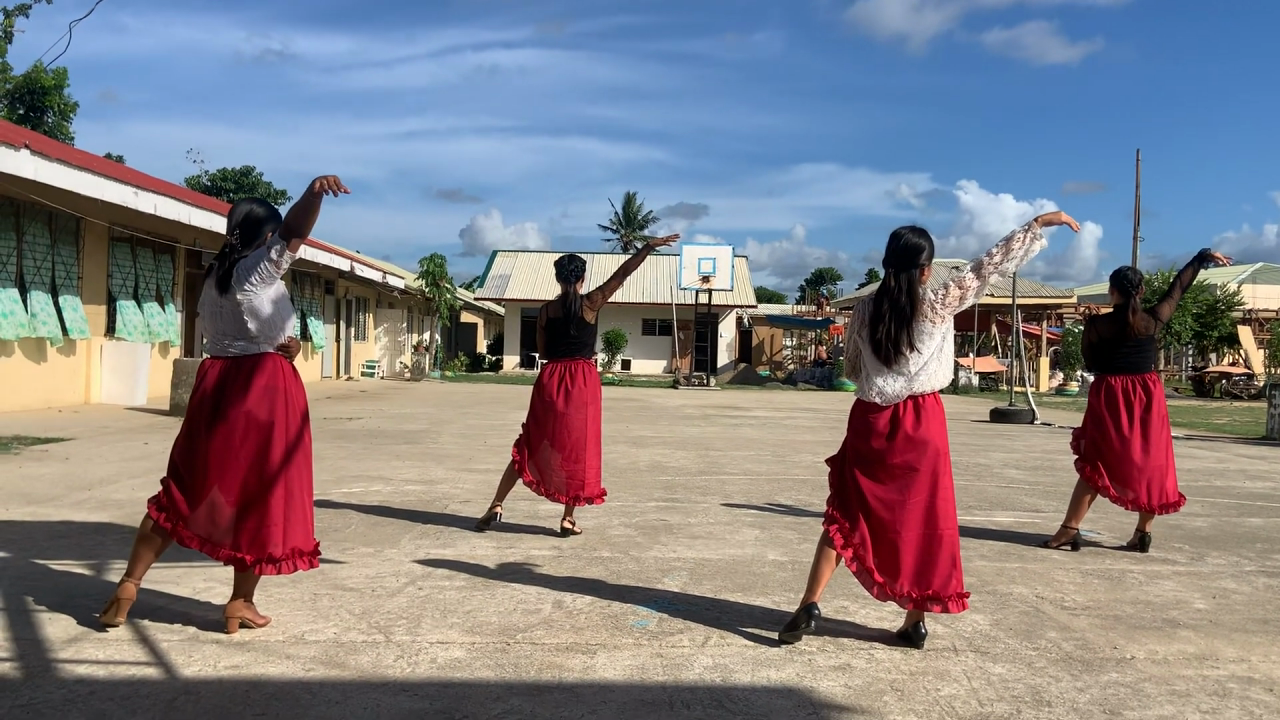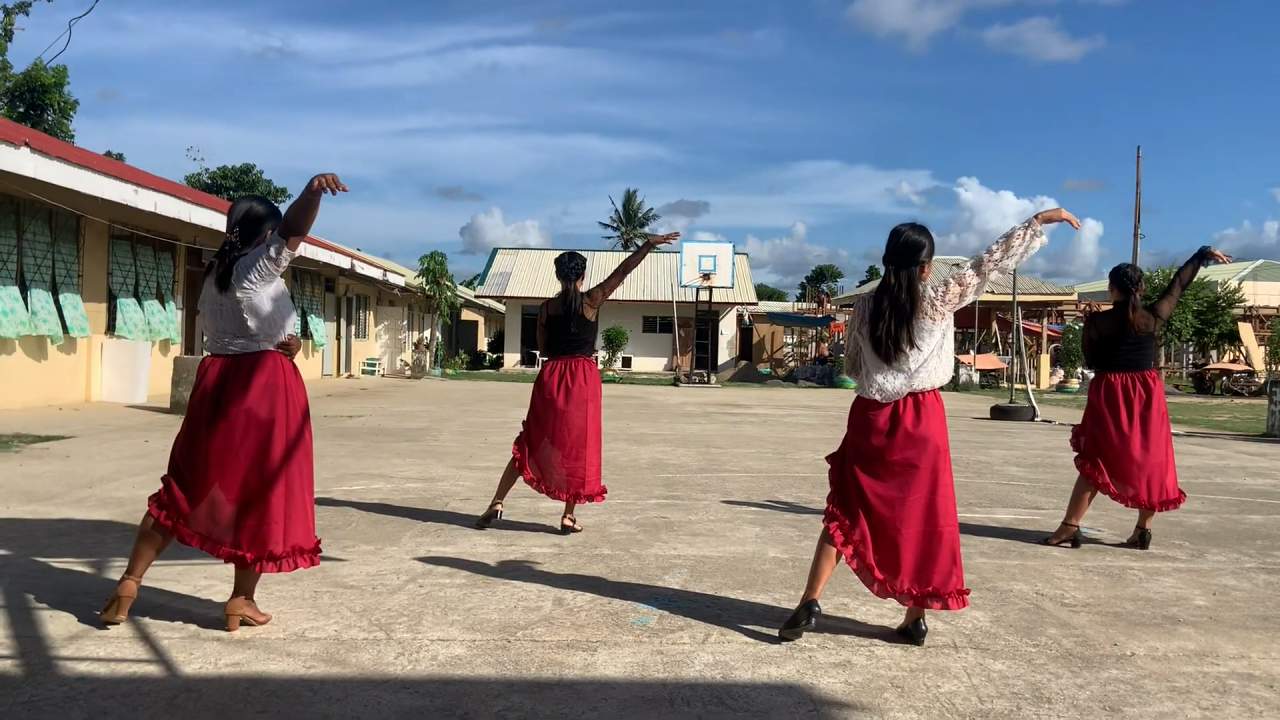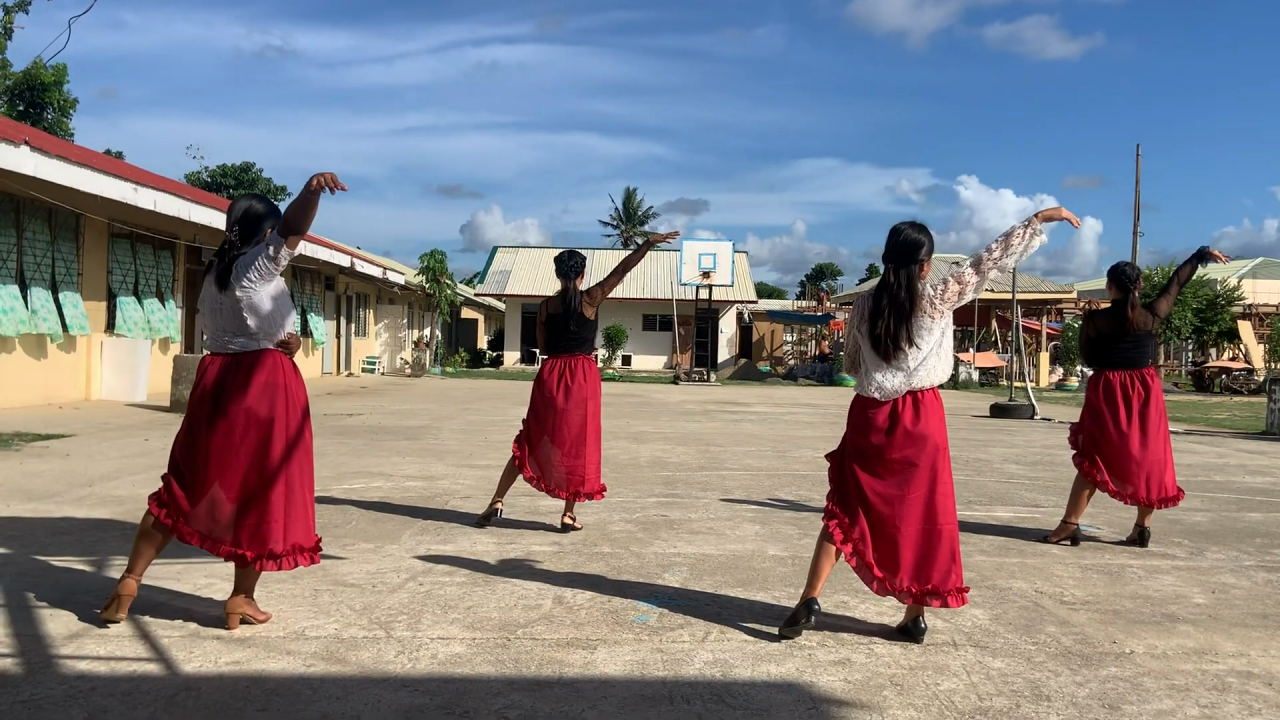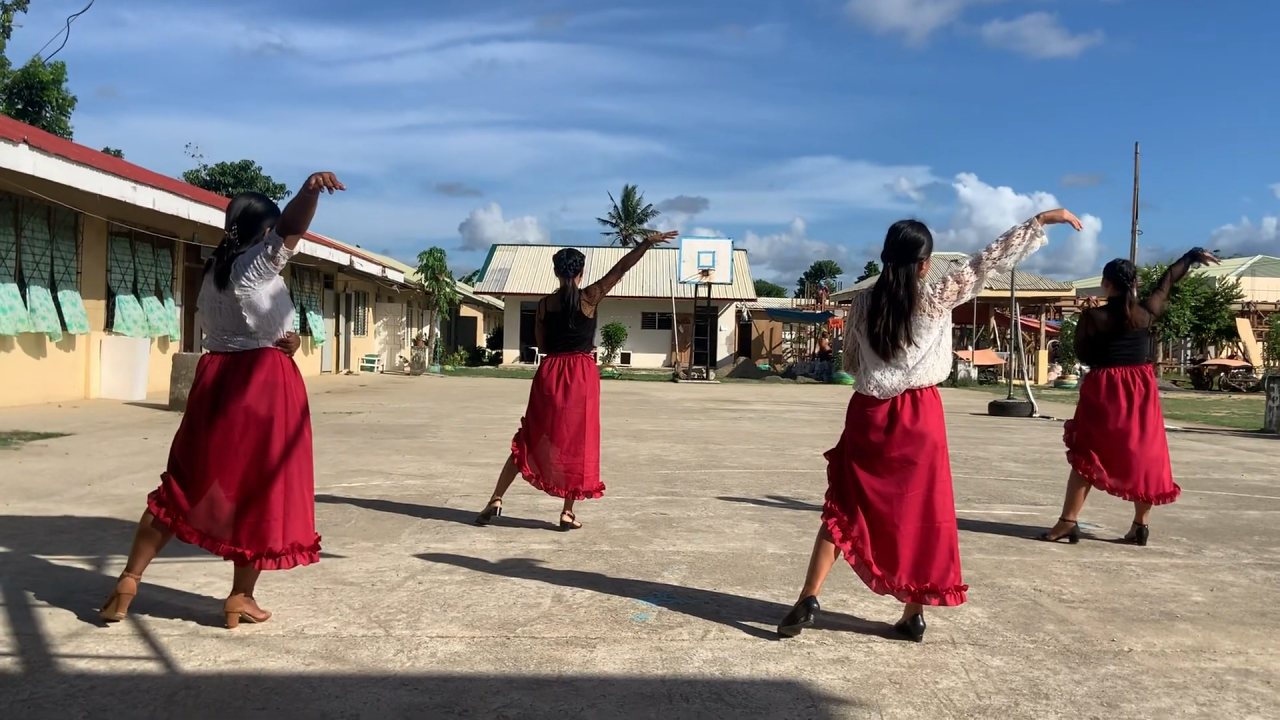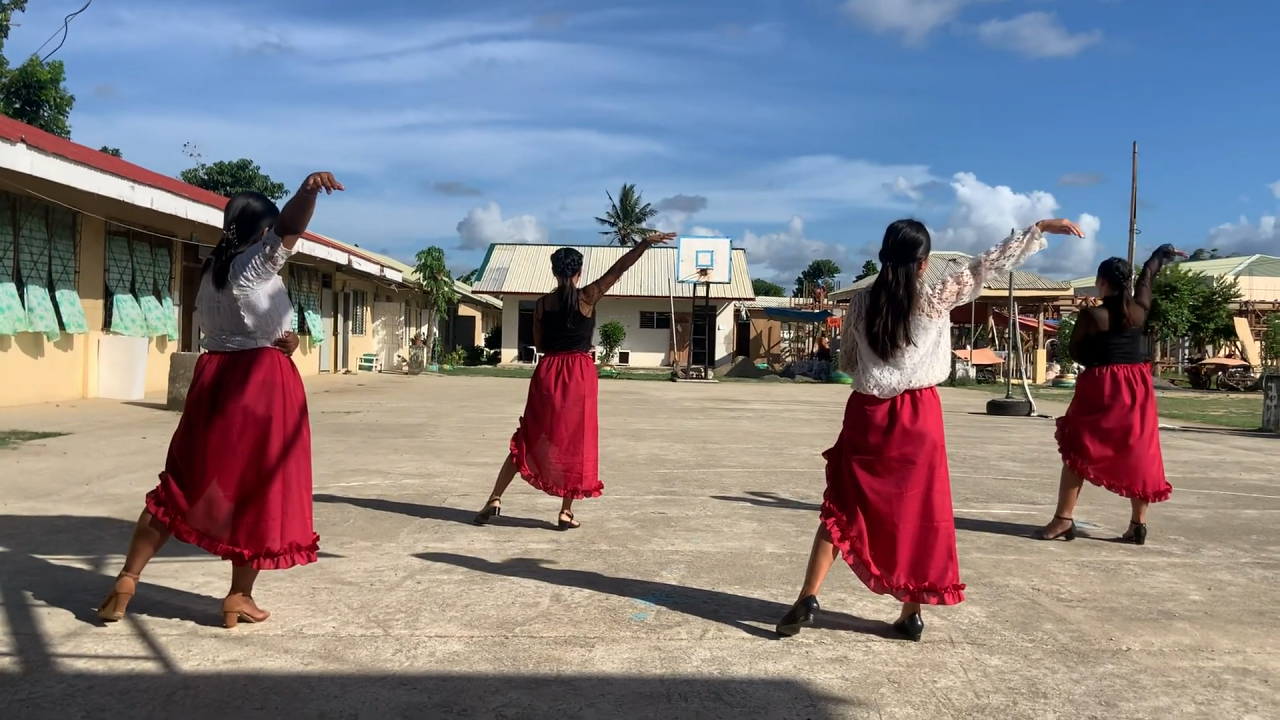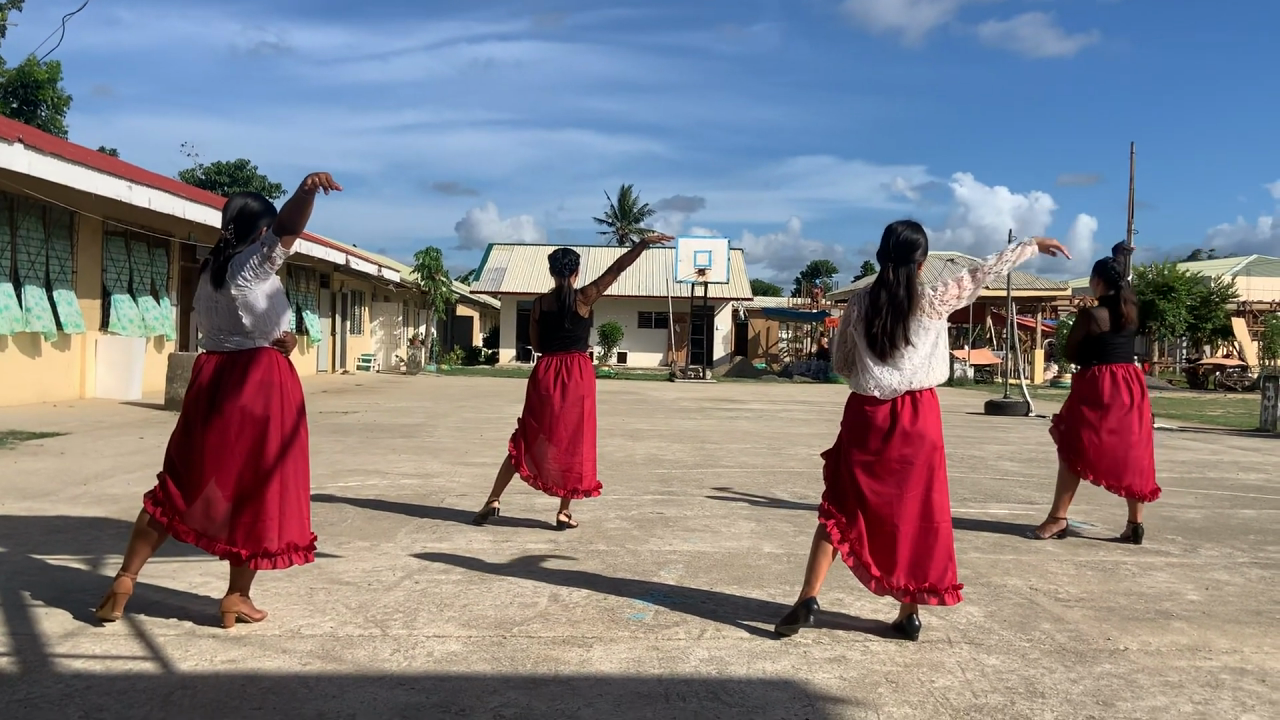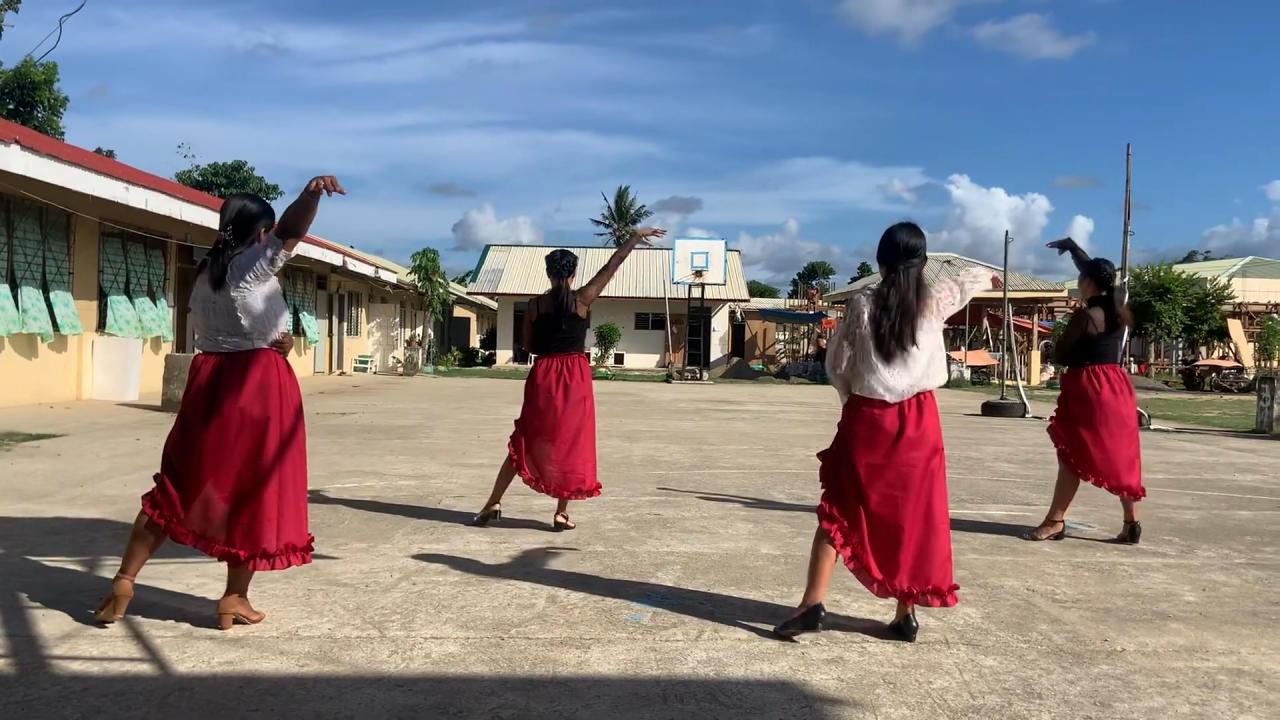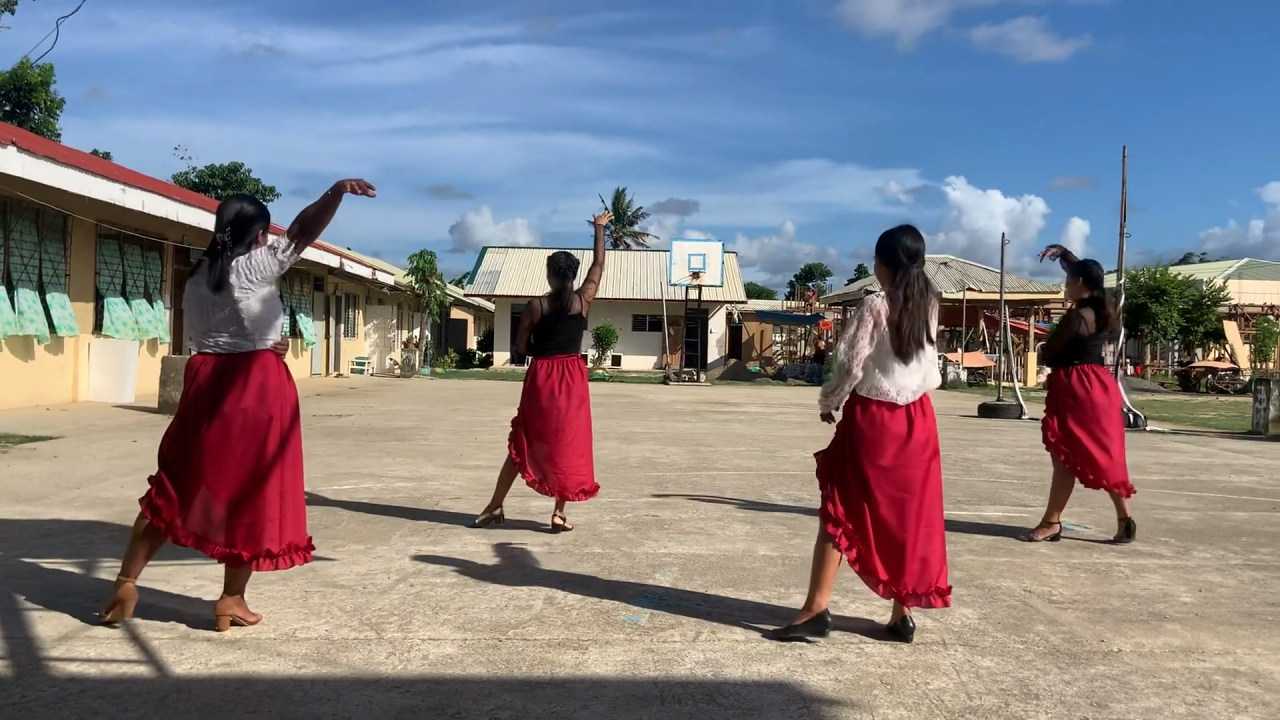
dt=0.1s
person 1, frame 1
left shoulder: (214, 277)
right shoulder: (259, 268)
right elbow: (295, 233)
left wrist: (282, 344)
right wrist: (314, 192)
left hip: (217, 386)
right hip: (263, 391)
left knee: (184, 490)
right knee: (260, 497)
left ankle: (128, 585)
right ankle: (241, 603)
person 1, frame 2
left shoulder: (215, 274)
right shoulder: (259, 266)
right elbow: (294, 231)
left wrist: (283, 342)
right wrist: (312, 191)
left hip: (218, 384)
right hip: (263, 389)
left knee: (186, 488)
right knee: (260, 495)
left ankle: (129, 583)
right ankle: (241, 601)
person 1, frame 3
left shoulder: (215, 273)
right shoulder: (258, 265)
right elbow: (293, 230)
left wrist: (282, 339)
right wrist: (312, 190)
left hip: (218, 383)
right hip: (264, 388)
left knee: (184, 487)
right knee: (261, 494)
left ankle: (129, 582)
right ankle: (241, 599)
person 1, frame 4
left shoulder: (214, 271)
right shoulder: (257, 264)
right elbow: (291, 228)
left wrist: (281, 337)
right wrist: (310, 189)
left hip: (218, 381)
right hip: (263, 387)
left knee: (185, 486)
right knee: (261, 492)
left ankle: (129, 580)
right ankle: (241, 597)
person 1, frame 5
left shoulder: (213, 271)
right shoulder: (256, 264)
right elbow: (290, 229)
left wrist: (280, 337)
right wrist: (308, 189)
left hip: (216, 381)
right hip: (262, 386)
left knee: (183, 486)
right knee: (259, 492)
left ankle: (127, 579)
right ankle: (239, 597)
person 1, frame 6
left shoulder: (211, 271)
right shoulder: (253, 264)
right elbow: (288, 229)
left wrist: (277, 337)
right wrist: (306, 190)
left hip: (214, 380)
right hip: (259, 386)
left knee: (181, 486)
right knee: (256, 492)
left ankle: (124, 580)
right ankle: (237, 597)
person 1, frame 7
left shoulder: (206, 272)
right shoulder: (251, 265)
right elbow: (289, 232)
right wrist: (313, 191)
left hip: (210, 384)
right hip: (260, 388)
left knee: (178, 486)
right knee: (254, 495)
left ankle: (121, 584)
right ankle: (233, 599)
person 1, frame 8
left shoulder: (197, 276)
right shoulder: (254, 267)
right elbow: (302, 232)
right wrist: (337, 191)
left hip: (205, 382)
right hip: (254, 387)
left knee: (173, 487)
right knee: (251, 495)
left ankle: (126, 583)
right ankle: (232, 600)
person 2, frame 1
left shoulder: (865, 309)
right shoulder: (938, 304)
left elbow: (851, 369)
right elbow: (992, 264)
right wrist: (1039, 223)
left hip: (871, 420)
right hip: (921, 421)
left knee: (846, 516)
right knee: (921, 521)
left ankle: (810, 606)
right ankle: (915, 621)
person 2, frame 2
left shoulder: (865, 306)
right shoulder: (938, 300)
left elbow: (851, 366)
right elbow: (992, 261)
right wrist: (1039, 220)
left hip: (871, 417)
right hip: (920, 418)
left knee: (846, 513)
right knee: (921, 518)
left ankle: (810, 603)
right ankle: (915, 618)
person 2, frame 3
left shoulder: (864, 305)
right shoulder: (937, 298)
left elbow: (850, 364)
right elbow: (992, 259)
right wrist: (1040, 218)
left hip: (870, 415)
right hip: (920, 416)
left knee: (844, 511)
right knee: (921, 515)
left ankle: (809, 601)
right ankle: (914, 615)
person 2, frame 4
left shoulder: (863, 302)
right shoulder: (936, 298)
left elbow: (849, 363)
right elbow: (992, 259)
right wrist: (1041, 220)
left hip: (869, 413)
right hip: (918, 414)
left knee: (844, 509)
right knee: (919, 513)
left ankle: (808, 599)
right ankle: (913, 613)
person 2, frame 5
left shoulder: (860, 302)
right shoulder: (935, 297)
left elbow: (847, 361)
right elbow: (990, 263)
right wrist: (1041, 228)
left hip: (868, 412)
right hip: (918, 412)
left knee: (841, 507)
right knee: (917, 511)
left ankle: (808, 597)
right ankle: (911, 611)
person 2, frame 6
left shoulder: (859, 303)
right shoulder: (935, 299)
left elbow: (841, 364)
right elbow: (987, 270)
right wrist: (1035, 244)
left hip: (867, 413)
right hip: (917, 413)
left knee: (841, 508)
right knee: (916, 512)
left ankle: (808, 598)
right ankle: (909, 611)
person 2, frame 7
left shoulder: (861, 305)
right shoulder: (937, 299)
left elbow: (836, 368)
right elbow: (969, 279)
left wrist: (853, 394)
right wrist: (988, 275)
left hip: (870, 417)
right hip: (919, 417)
left knee: (841, 510)
right knee: (915, 513)
left ankle: (812, 603)
right ankle: (905, 614)
person 2, frame 8
left shoulder: (873, 307)
right shoulder: (925, 300)
left elbow: (849, 365)
left wrist: (829, 402)
left hip: (871, 417)
right hip: (917, 419)
left knee: (844, 512)
right knee: (910, 515)
left ankle: (817, 608)
right ankle: (901, 614)
person 3, frame 1
left shoulder: (546, 310)
right shoulder: (591, 304)
left elbow: (542, 352)
right elbow: (622, 273)
right wrist: (649, 247)
left hip: (550, 380)
right hip: (582, 381)
left knee: (531, 446)
right knee: (578, 449)
left ankle: (496, 506)
right ankle: (568, 519)
person 3, frame 2
left shoulder: (546, 307)
right shoulder: (591, 301)
left elbow: (543, 349)
right elbow: (622, 271)
right wrist: (649, 244)
left hip: (551, 377)
right hip: (583, 378)
left knee: (531, 444)
right knee: (578, 446)
left ankle: (497, 503)
right ankle: (569, 516)
person 3, frame 3
left shoulder: (546, 306)
right shoulder: (590, 299)
left elbow: (542, 347)
right elbow: (622, 270)
right wrist: (648, 243)
left hip: (551, 375)
right hip: (582, 376)
left knee: (531, 442)
right knee: (578, 444)
left ankle: (497, 502)
right ankle: (568, 514)
person 3, frame 4
left shoulder: (544, 304)
right shoulder: (589, 298)
left elbow: (541, 345)
right elbow: (621, 269)
right wrist: (647, 242)
left hip: (550, 373)
right hip: (581, 375)
left knee: (529, 440)
right knee: (577, 442)
left ankle: (496, 500)
right ankle: (568, 512)
person 3, frame 5
left shoulder: (542, 303)
right shoulder: (586, 298)
left elbow: (539, 344)
right elbow: (618, 269)
right wrist: (646, 242)
left hip: (547, 373)
right hip: (579, 374)
left knee: (528, 440)
right knee: (575, 442)
left ankle: (494, 500)
right ankle: (566, 512)
person 3, frame 6
left shoulder: (539, 303)
right shoulder: (584, 298)
left elbow: (535, 344)
right elbow: (616, 269)
right wrist: (643, 243)
left hip: (545, 373)
right hip: (577, 374)
left knee: (527, 441)
right knee: (573, 442)
left ankle: (493, 500)
right ankle: (564, 511)
person 3, frame 7
left shoulder: (534, 304)
right shoulder: (581, 299)
left elbow: (530, 345)
right elbow: (609, 268)
right wrist: (634, 239)
left hip: (544, 375)
right hip: (577, 379)
left knee: (525, 442)
right knee: (572, 443)
left ankle: (492, 504)
right ankle: (561, 514)
person 3, frame 8
left shoulder: (536, 306)
right shoulder: (583, 300)
left elbow: (521, 347)
right elbow: (598, 265)
right wrist: (599, 228)
left hip: (541, 374)
right hip: (573, 376)
left knee: (524, 443)
right knee: (568, 444)
left ankle: (495, 507)
right ankle: (559, 514)
person 4, frame 1
left shoulder: (1097, 324)
right shoulder: (1154, 320)
left elbow: (1090, 363)
right elbow: (1177, 288)
right wrist: (1204, 257)
left hip: (1109, 397)
right hip: (1147, 397)
left knee: (1095, 465)
right knee: (1149, 463)
left ankle: (1070, 529)
right ankle: (1143, 532)
person 4, frame 2
left shoulder: (1096, 321)
right shoulder: (1154, 316)
left elbow: (1090, 359)
right elbow: (1177, 285)
right wrist: (1203, 254)
left hip: (1110, 394)
right hip: (1146, 394)
left knee: (1094, 462)
right knee: (1149, 460)
left ankle: (1070, 526)
right ankle: (1143, 529)
person 4, frame 3
left shoulder: (1095, 319)
right shoulder: (1151, 315)
left elbow: (1087, 356)
right elbow: (1174, 285)
right wrist: (1202, 256)
left hip: (1107, 392)
right hip: (1143, 391)
left knee: (1091, 459)
right knee: (1147, 458)
left ankle: (1070, 524)
right ankle: (1142, 527)
person 4, frame 4
left shoulder: (1093, 317)
right shoulder: (1147, 312)
left elbow: (1082, 353)
right elbow: (1166, 282)
right wrist: (1193, 255)
left hip: (1104, 389)
right hip: (1140, 387)
left knee: (1086, 456)
right knee: (1143, 455)
left ankle: (1068, 521)
right ankle: (1140, 524)
person 4, frame 5
left shoulder: (1093, 316)
right shoulder: (1140, 309)
left elbow: (1076, 351)
right elbow: (1147, 278)
right wrist: (1163, 253)
left hip: (1102, 386)
right hip: (1137, 385)
left knee: (1077, 451)
right knee: (1138, 454)
left ankle: (1062, 519)
right ankle: (1137, 524)
person 4, frame 6
left shoulder: (1091, 316)
right shoulder: (1131, 308)
left elbow: (1071, 352)
right elbow: (1122, 275)
right wrist: (1121, 251)
left hip: (1097, 384)
right hip: (1130, 385)
left knee: (1073, 451)
right knee: (1131, 454)
left ankle: (1057, 519)
right ankle: (1135, 523)
person 4, frame 7
left shoulder: (1085, 316)
right shoulder: (1118, 309)
left elbow: (1061, 353)
right elbow: (1092, 268)
right wrist: (1070, 246)
left hip: (1086, 387)
right hip: (1115, 384)
left knee: (1073, 455)
right knee: (1117, 456)
left ankle: (1055, 521)
right ankle: (1130, 522)
person 4, frame 8
left shoulder: (1076, 317)
right shoulder: (1104, 310)
left elbow: (1049, 354)
right elbow: (1081, 269)
left wrist: (1065, 361)
right wrist: (1062, 252)
left hip: (1076, 387)
right hip: (1100, 385)
left knee: (1067, 456)
right knee: (1105, 456)
left ankle: (1052, 523)
right ankle: (1125, 520)
